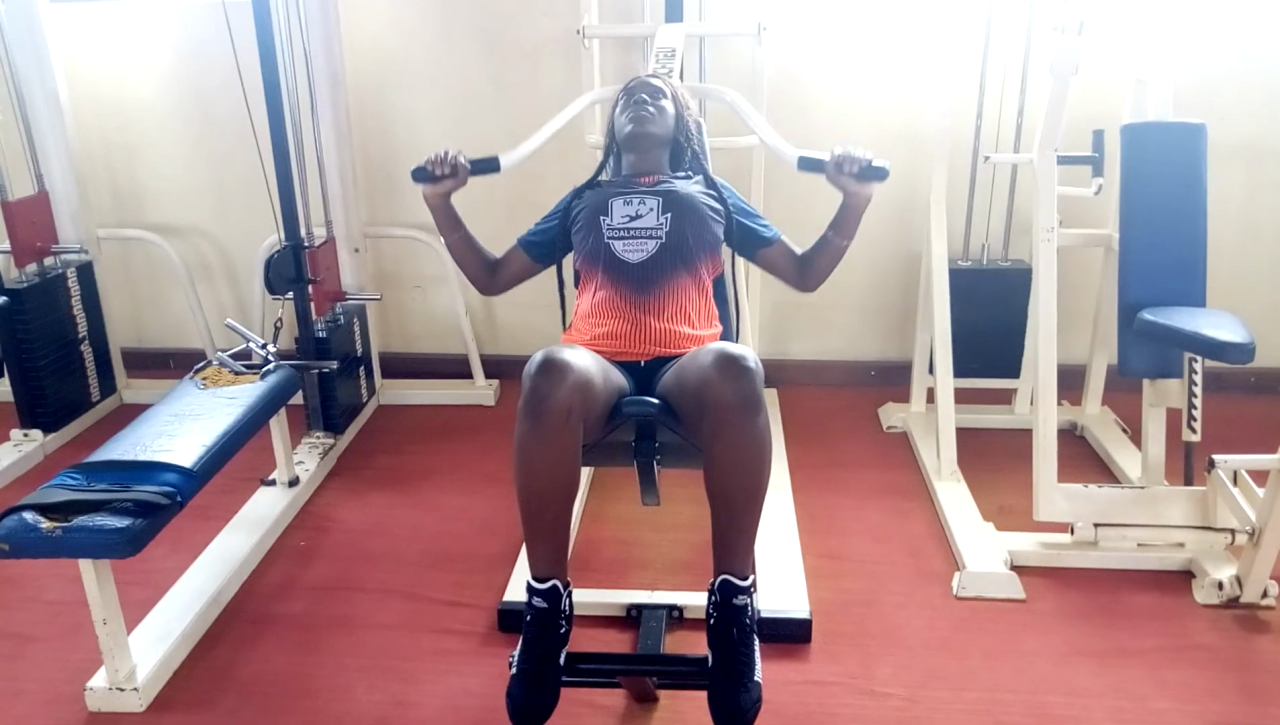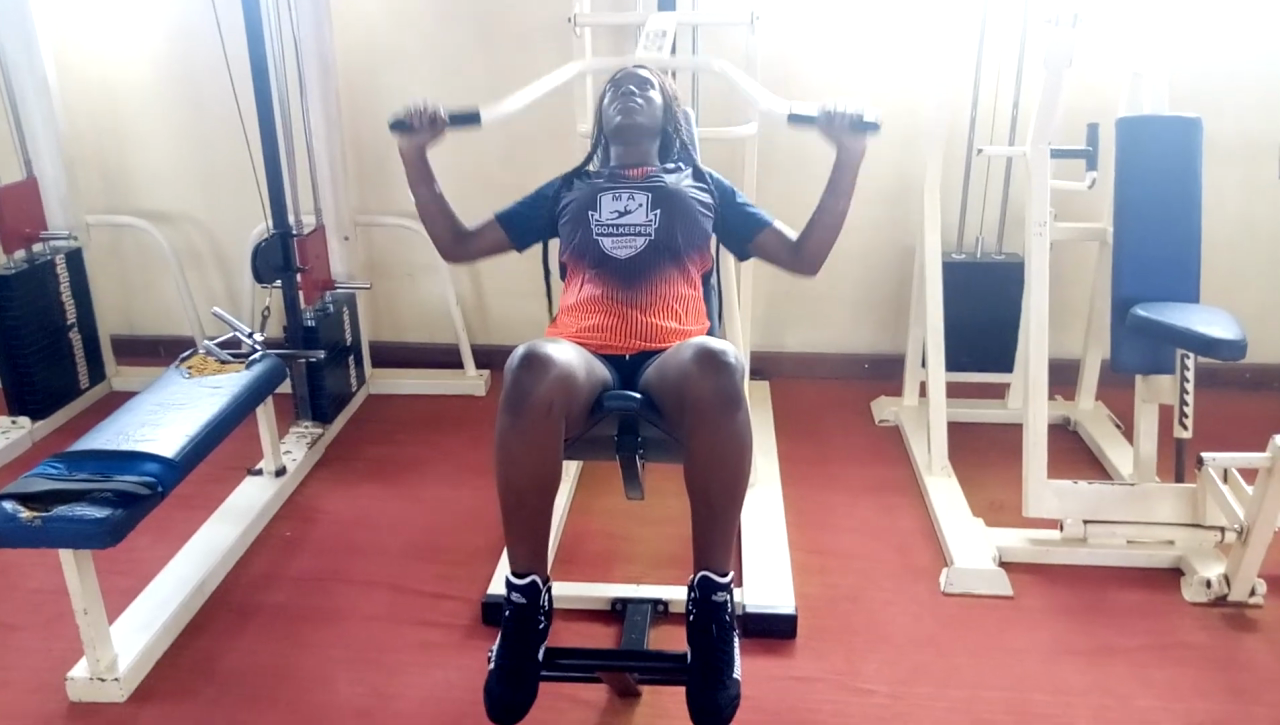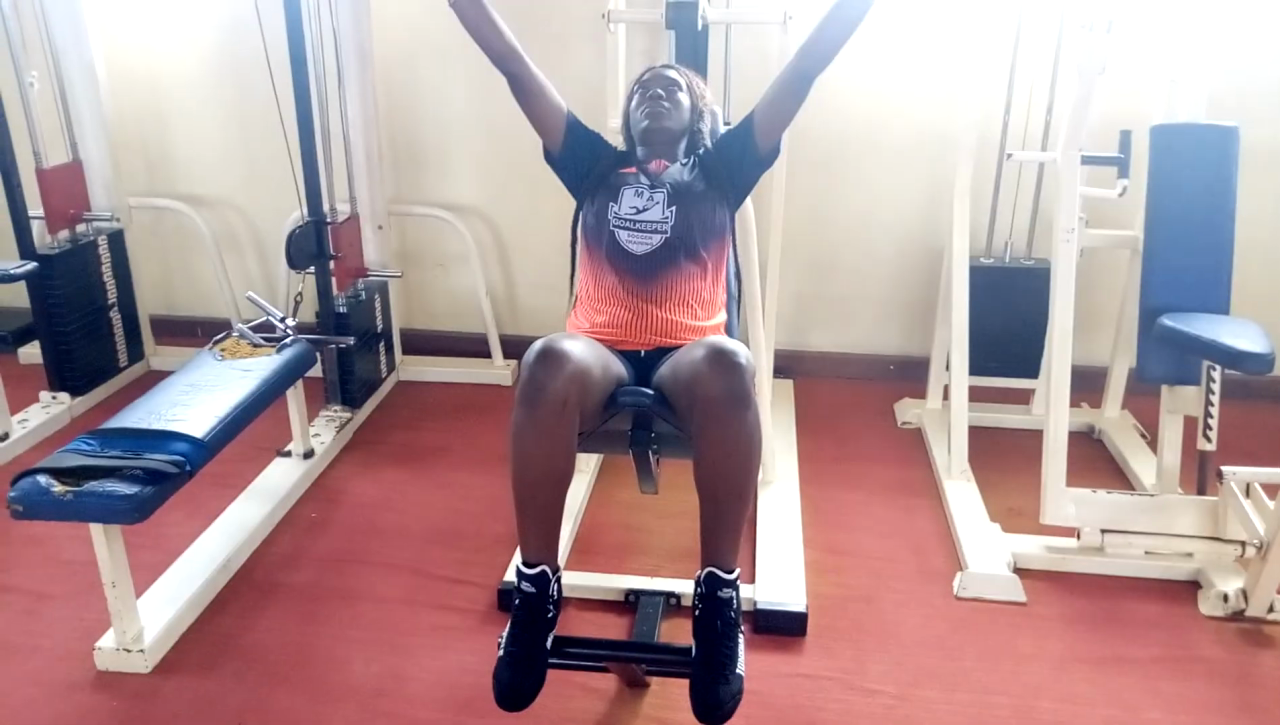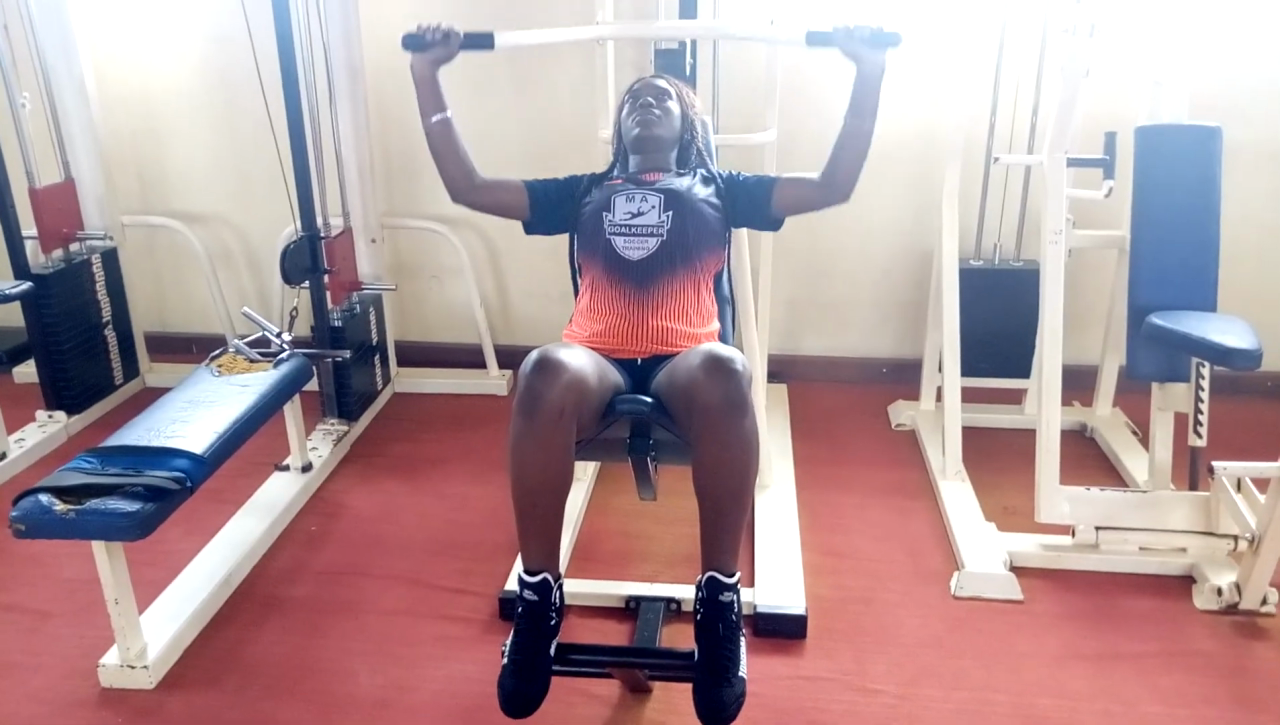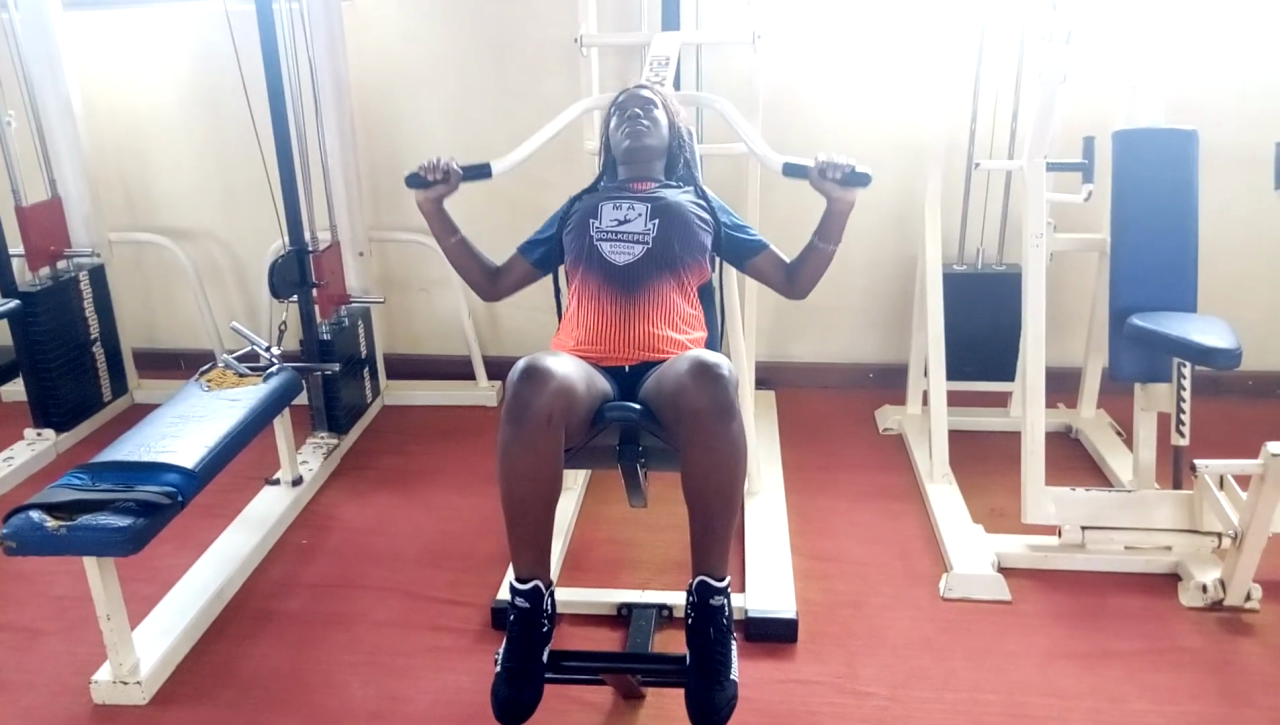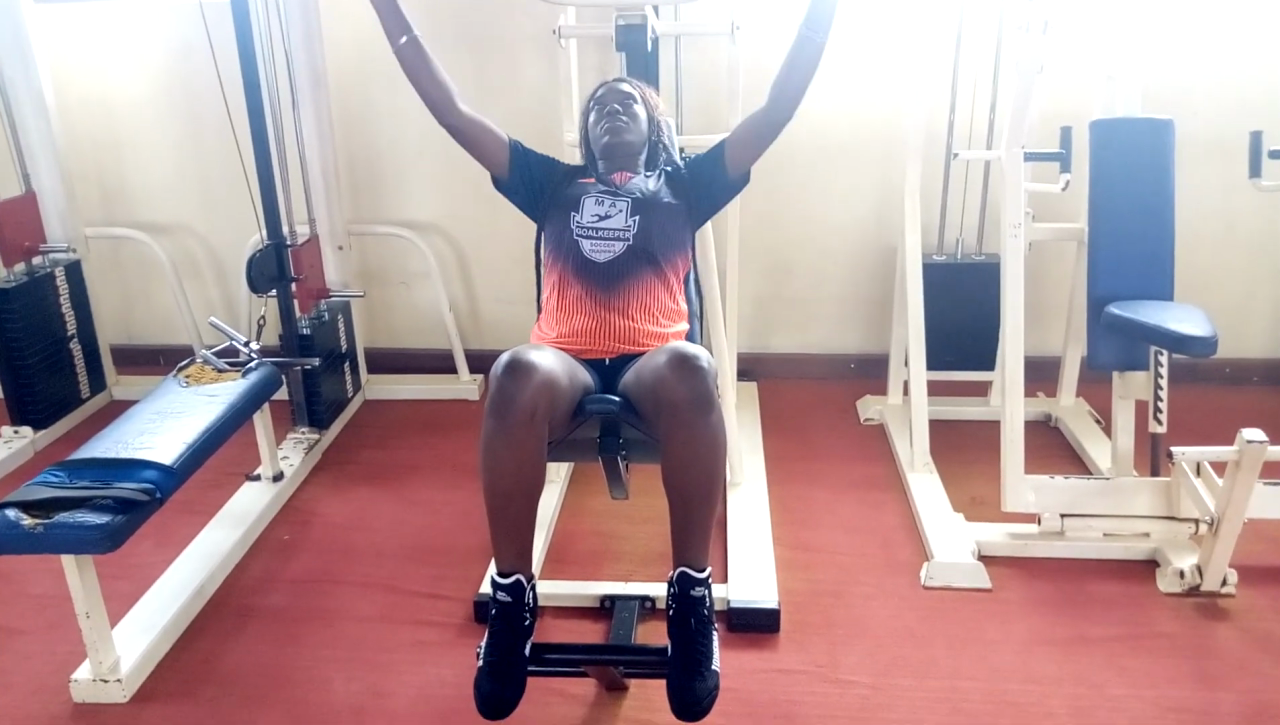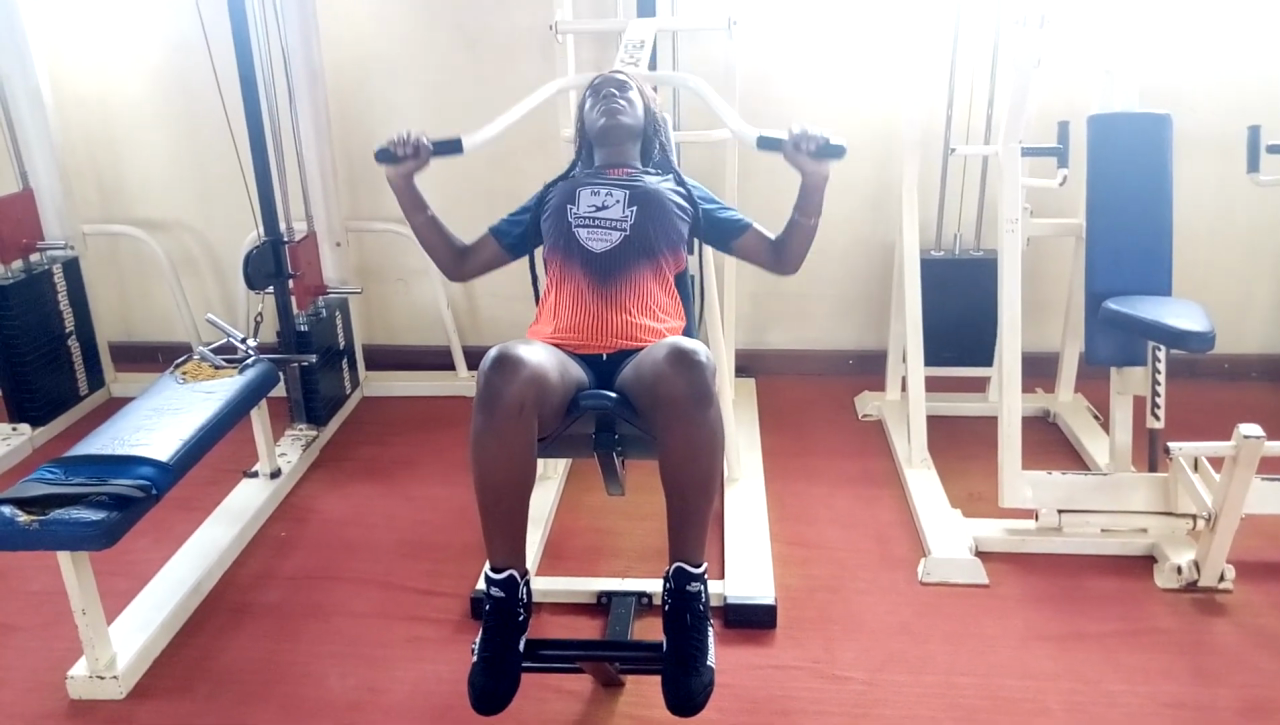
dt=0.7s
person 1, frame 1
left shoulder: (711, 193)
right shoulder: (583, 200)
left elbow: (803, 273)
right elbow: (492, 278)
left wrist: (851, 203)
right wrist: (443, 207)
left hip: (687, 362)
right hip: (598, 362)
left knee: (736, 369)
right knee: (549, 372)
left ankle: (733, 600)
right ankle: (547, 601)
person 1, frame 2
left shoulder: (703, 186)
right shoulder: (569, 189)
left elbow: (804, 258)
right elbow: (456, 246)
left wrist: (846, 161)
right wrist: (417, 161)
left hip: (673, 356)
right hip: (583, 354)
left knee: (717, 366)
right knee: (532, 367)
left ankle: (713, 596)
right ankle: (527, 597)
person 1, frame 3
left shoulder: (719, 171)
right shoulder: (594, 168)
left elbow: (805, 70)
right elbow: (512, 65)
left hip: (687, 352)
right hip: (600, 351)
left knee: (727, 365)
right knee: (547, 362)
left ankle: (719, 594)
right ankle: (536, 588)
person 1, frame 4
left shoulder: (718, 190)
right shoulder: (583, 192)
left elbow: (835, 186)
right elbow: (465, 187)
left wrist: (868, 74)
right wrist: (427, 77)
left hip: (683, 361)
right hip: (596, 360)
left knee: (725, 372)
right knee: (544, 372)
left ankle: (719, 597)
right ankle: (539, 594)
person 1, frame 5
left shoulder: (701, 205)
right shoulder: (579, 207)
left elbow: (799, 280)
right elbow: (487, 282)
left wrist: (836, 204)
right wrist: (437, 203)
left hip: (671, 369)
right hip: (584, 368)
left knee: (711, 377)
right knee: (533, 378)
left ankle: (710, 603)
right ankle: (530, 604)
person 1, frame 6
left shoulder: (685, 187)
right shoulder: (553, 187)
left elbow: (778, 110)
right elbow: (452, 112)
left hip: (652, 361)
right hip: (565, 360)
left knee: (690, 370)
right knee: (516, 374)
left ankle: (691, 596)
right ankle: (512, 597)
person 1, frame 7
left shoulder: (681, 191)
right shoulder: (555, 193)
left elbow: (782, 258)
right elbow: (459, 264)
left wrist: (812, 182)
right wrist: (406, 186)
left hip: (648, 356)
right hip: (561, 354)
left knee: (689, 363)
right knee: (505, 367)
left ankle: (688, 592)
right ankle: (506, 594)
